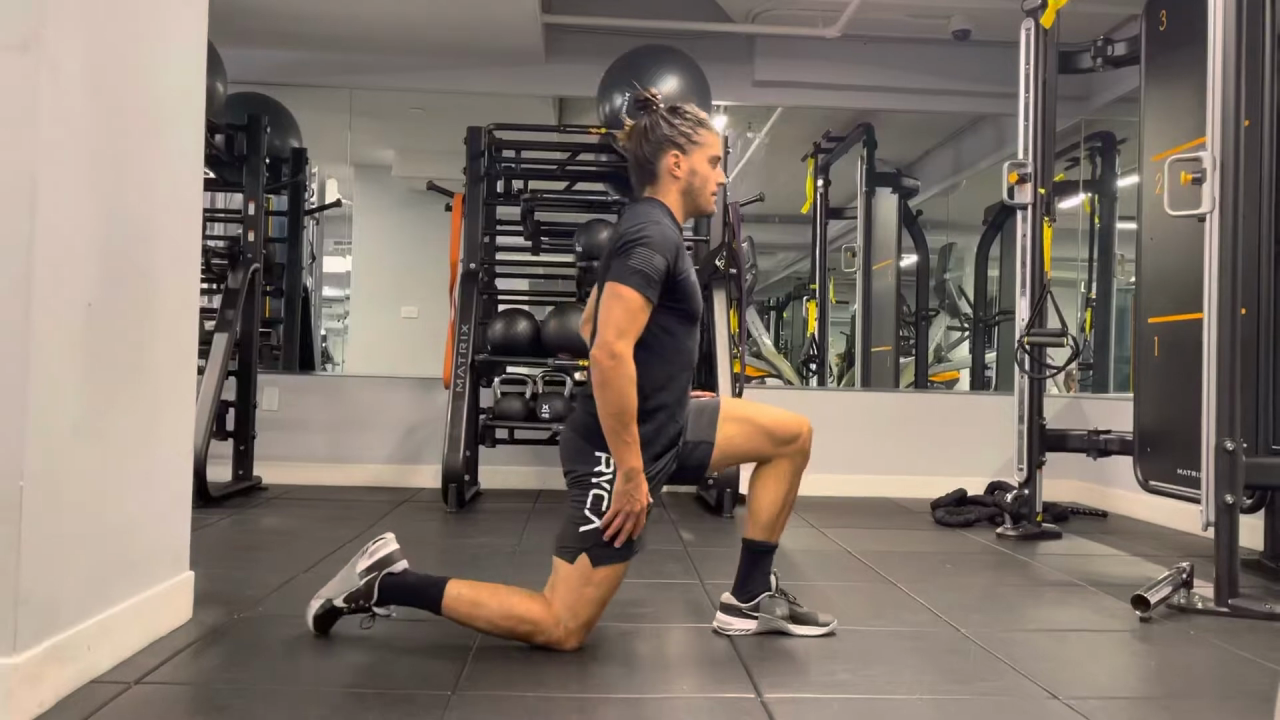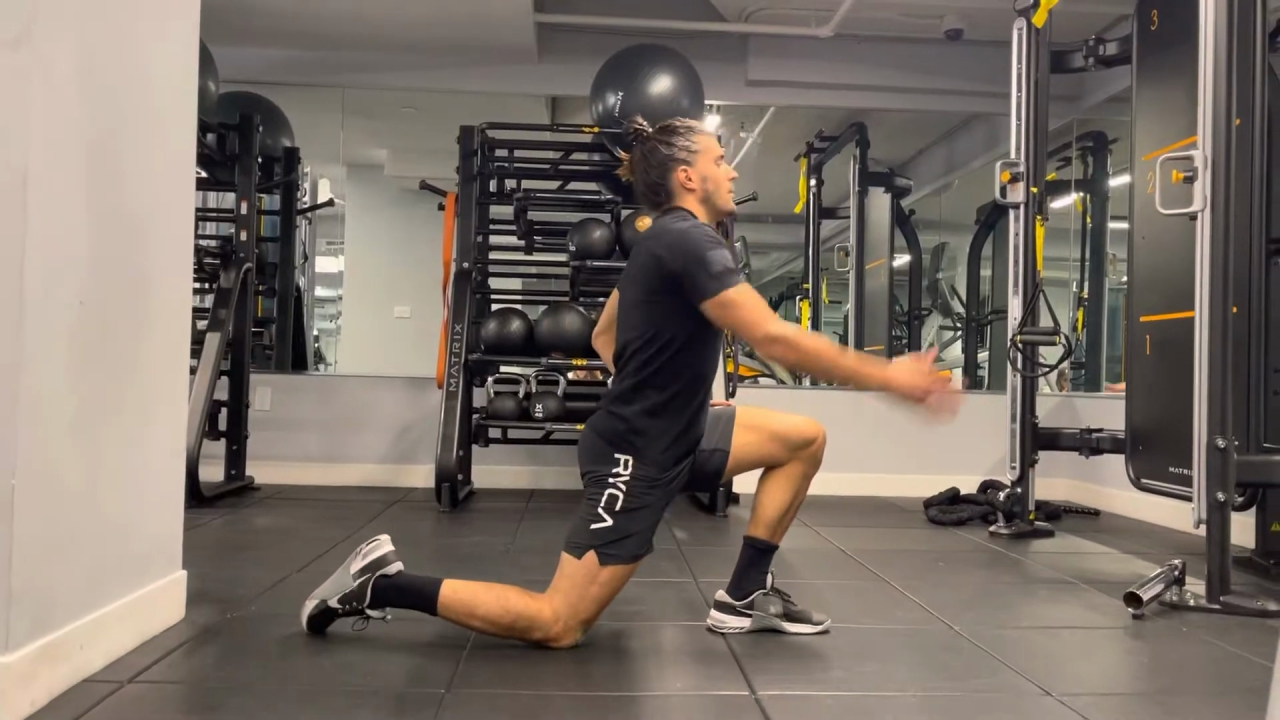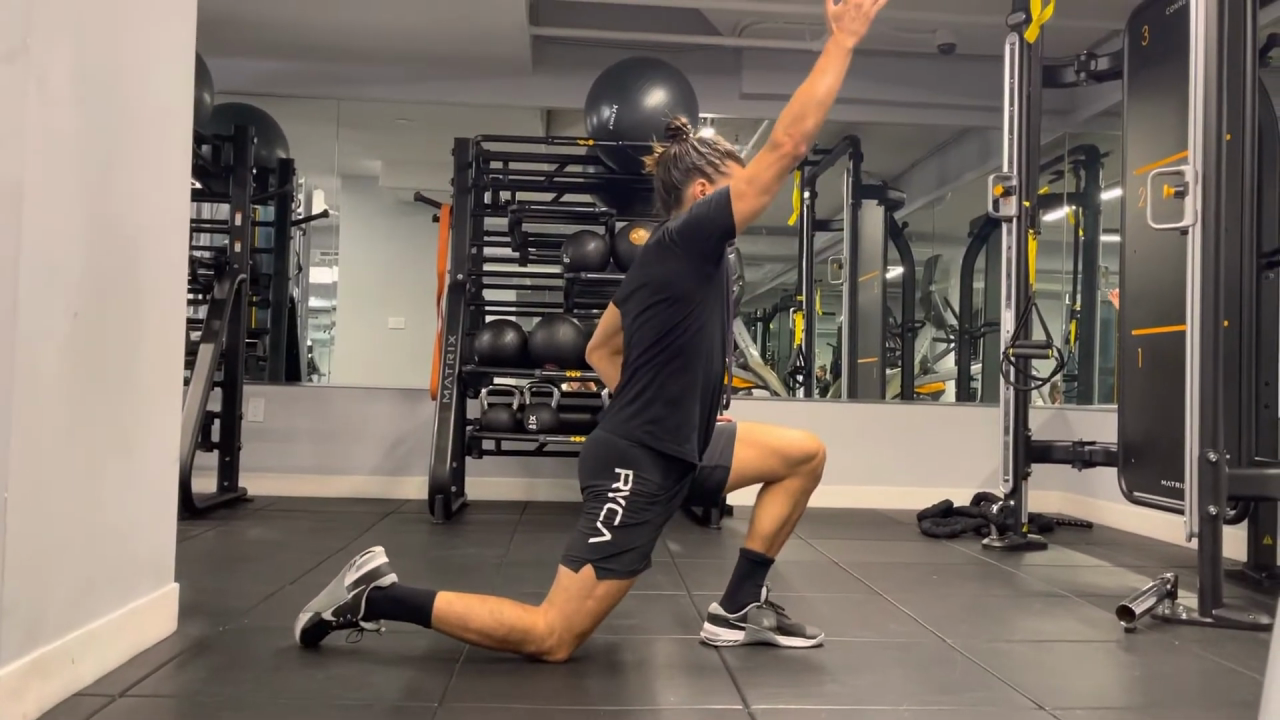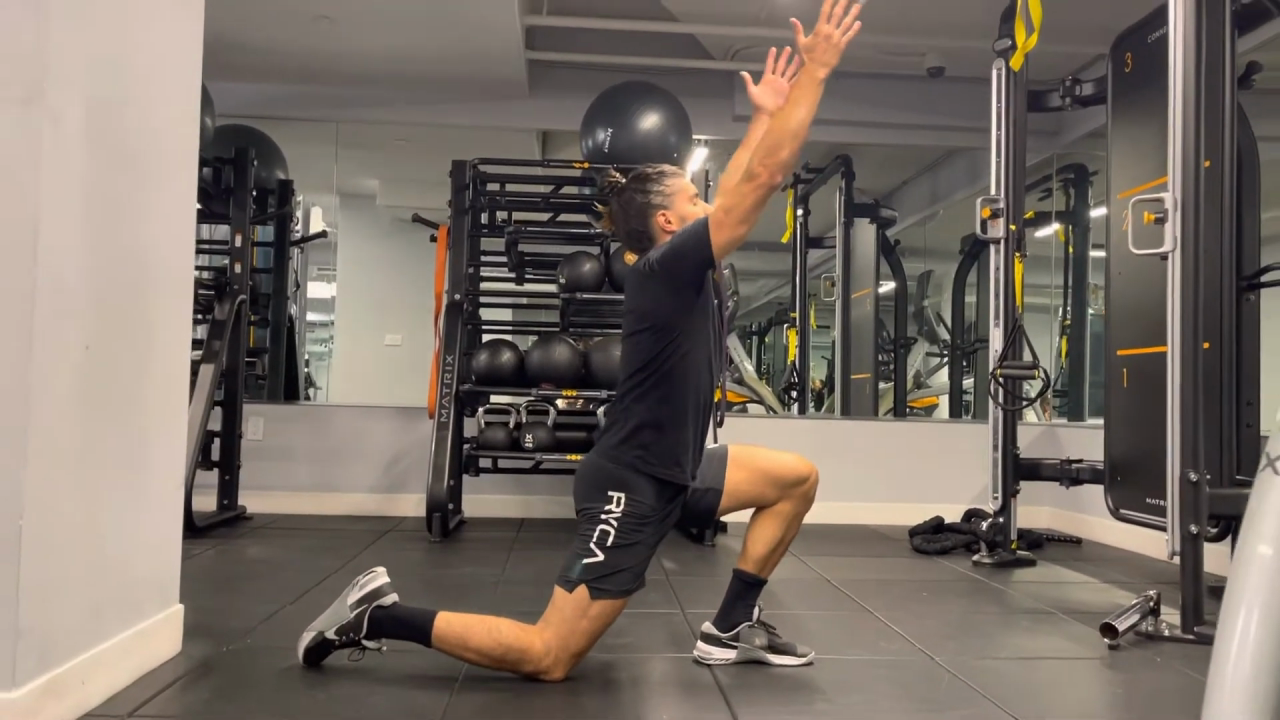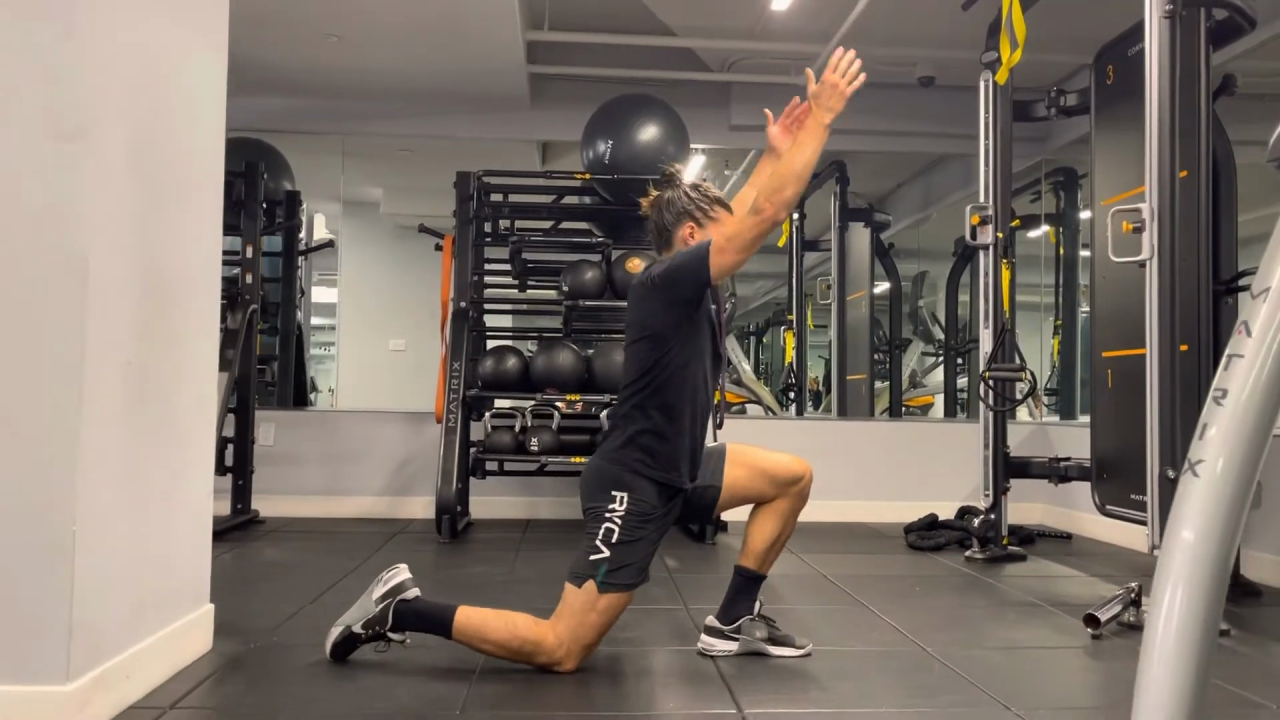
dt=1s
person 1, frame 1
left shoulder: (650, 229)
right shoulder: (653, 236)
left elbow: (591, 326)
right elbow: (610, 351)
right wrist: (631, 472)
left hip: (661, 424)
right hip: (621, 444)
left knee: (791, 435)
right knee: (562, 628)
left ankle: (750, 598)
right ankle: (386, 583)
person 1, frame 2
left shoulder: (666, 242)
right shoulder: (688, 242)
left elbow: (603, 335)
right elbow: (774, 337)
right wrist: (884, 375)
left hip: (664, 434)
right hip: (635, 455)
left knee: (803, 438)
right knee: (557, 625)
left ankle: (743, 596)
right ankle: (388, 585)
person 1, frame 3
left shoulder: (666, 258)
right shoulder: (687, 241)
left elbow: (601, 349)
right elbow: (787, 144)
left hip: (667, 447)
right hip: (638, 465)
left knee: (804, 454)
right knee: (550, 638)
left ankle: (739, 608)
right ankle: (377, 597)
person 1, frame 4
left shoulder: (675, 271)
right shoulder: (667, 268)
left elbow: (738, 191)
right elbow: (764, 178)
left wrist: (765, 113)
right wrist: (817, 71)
left hip: (666, 471)
right hip: (631, 486)
left knee: (796, 478)
right knee: (548, 658)
left ankle: (732, 627)
right ankle: (380, 615)
person 1, frame 5
left shoulder: (680, 288)
right shoulder: (669, 282)
left elbow: (739, 218)
right elbow: (768, 212)
left wrist: (776, 152)
right wrist: (822, 116)
left hip: (673, 472)
right hip: (635, 486)
left knee: (792, 477)
right knee: (561, 649)
left ankle: (733, 620)
right ankle: (402, 610)
